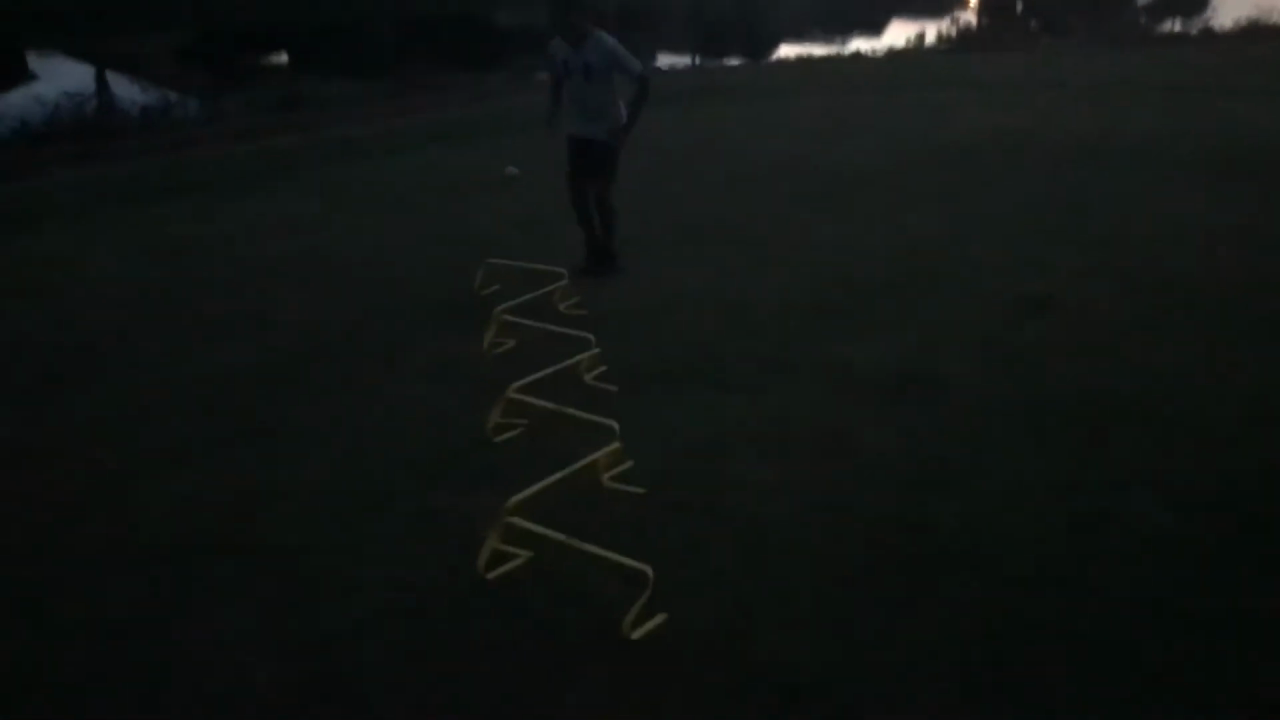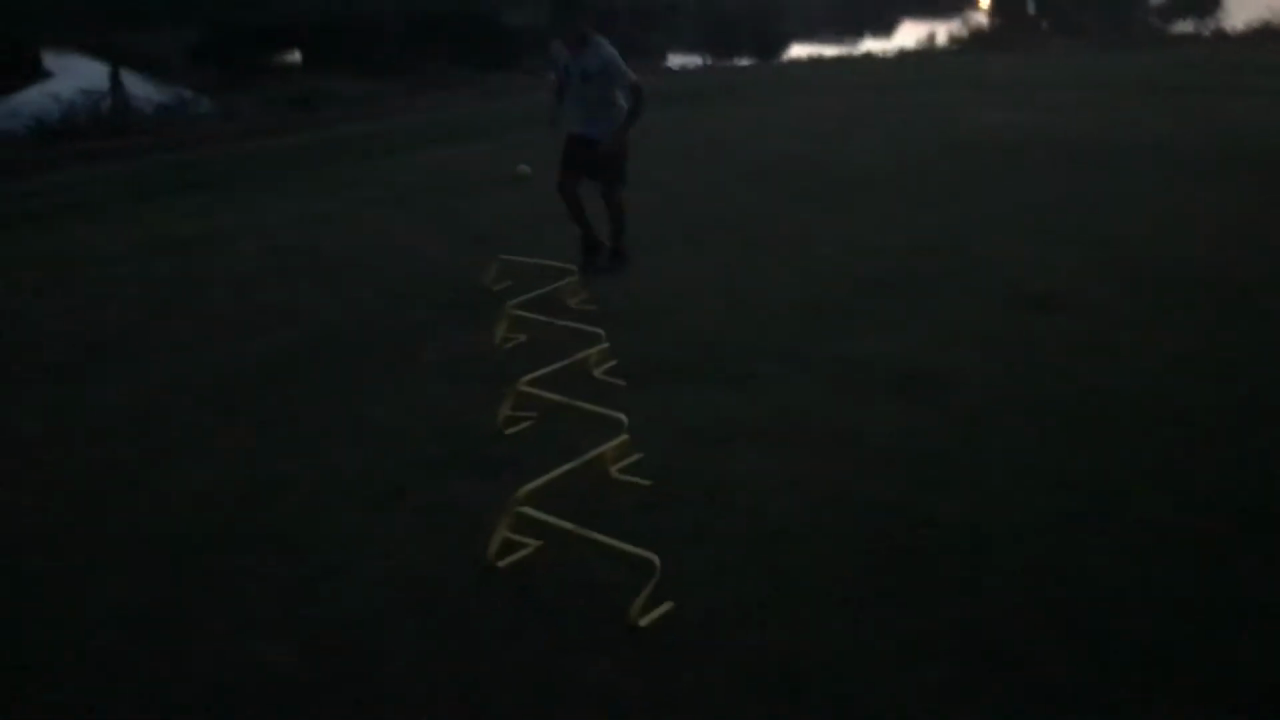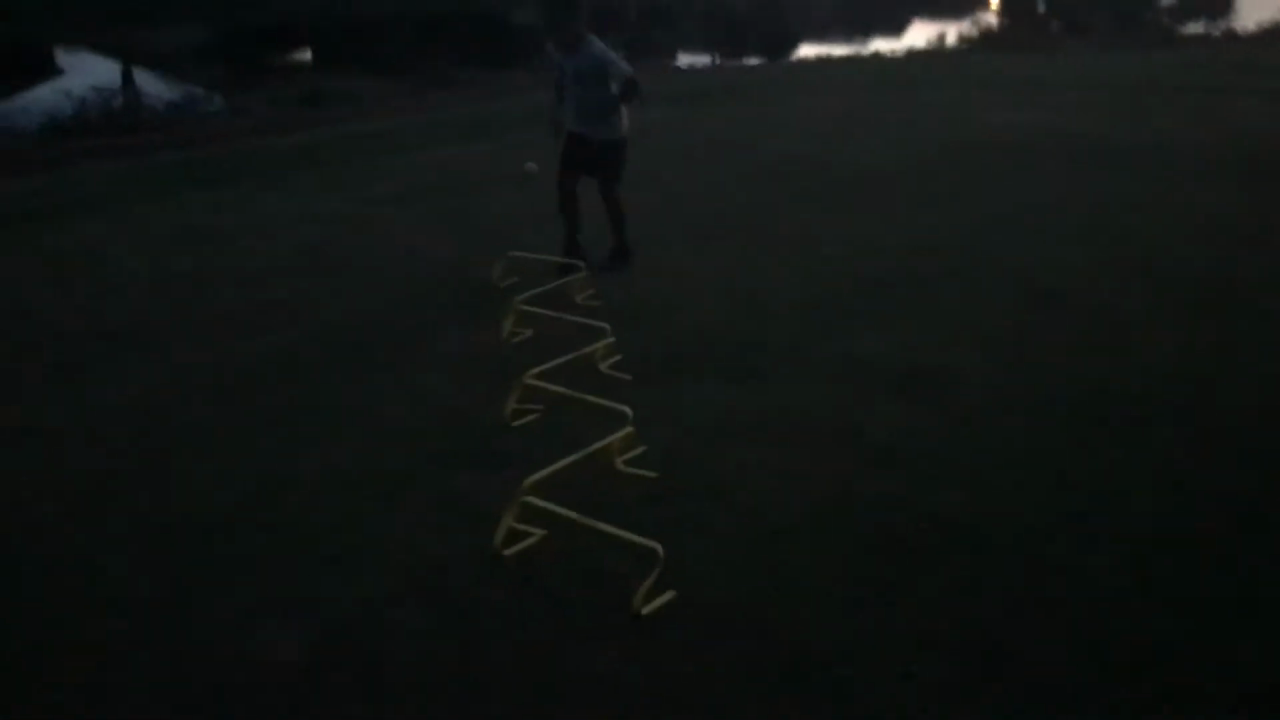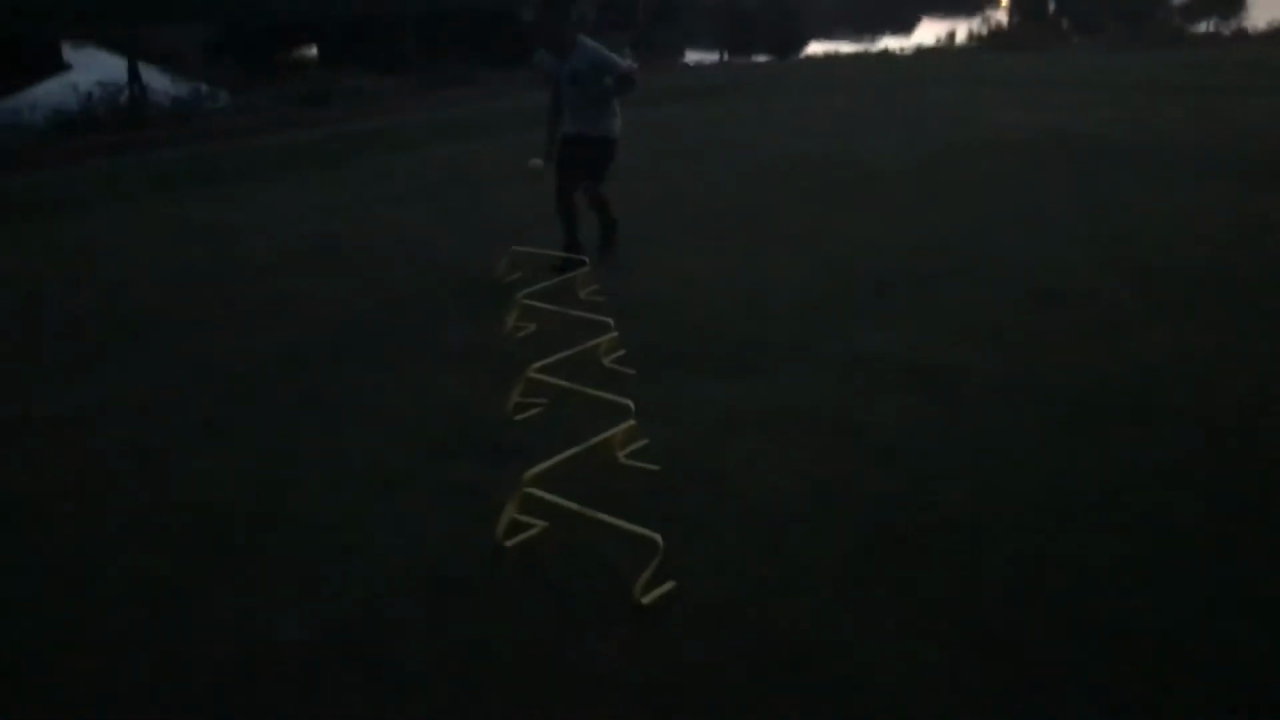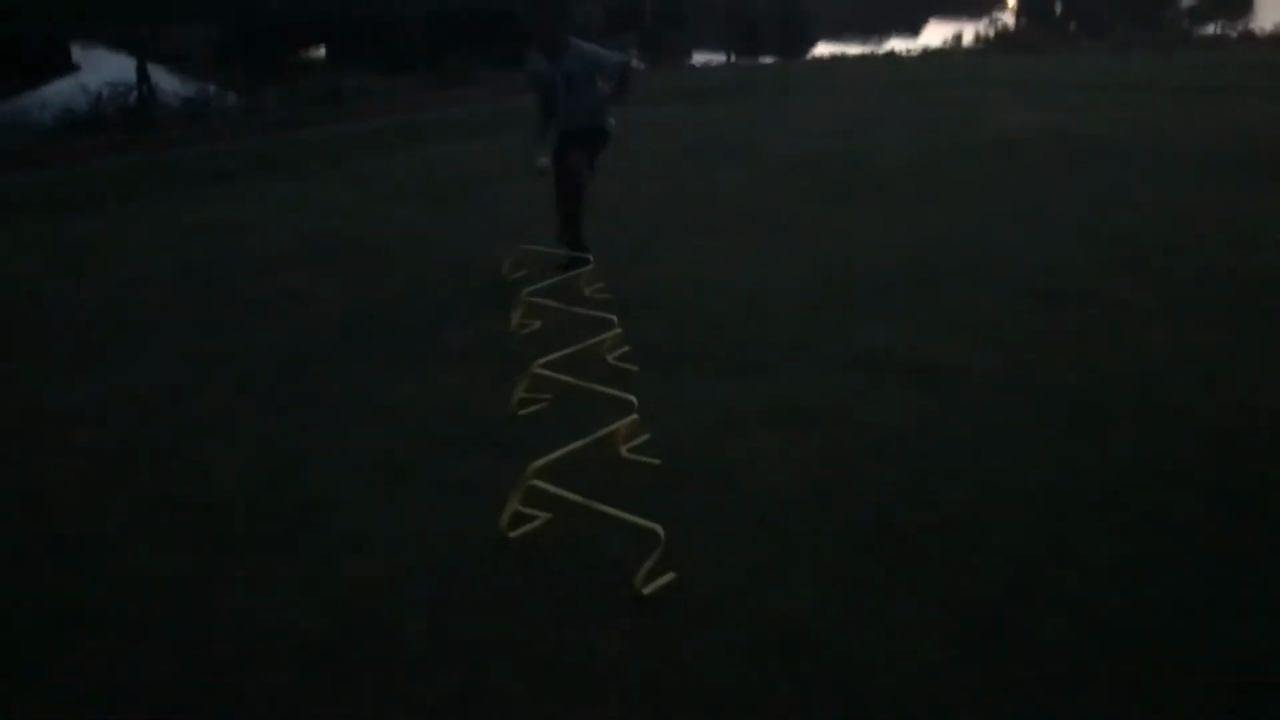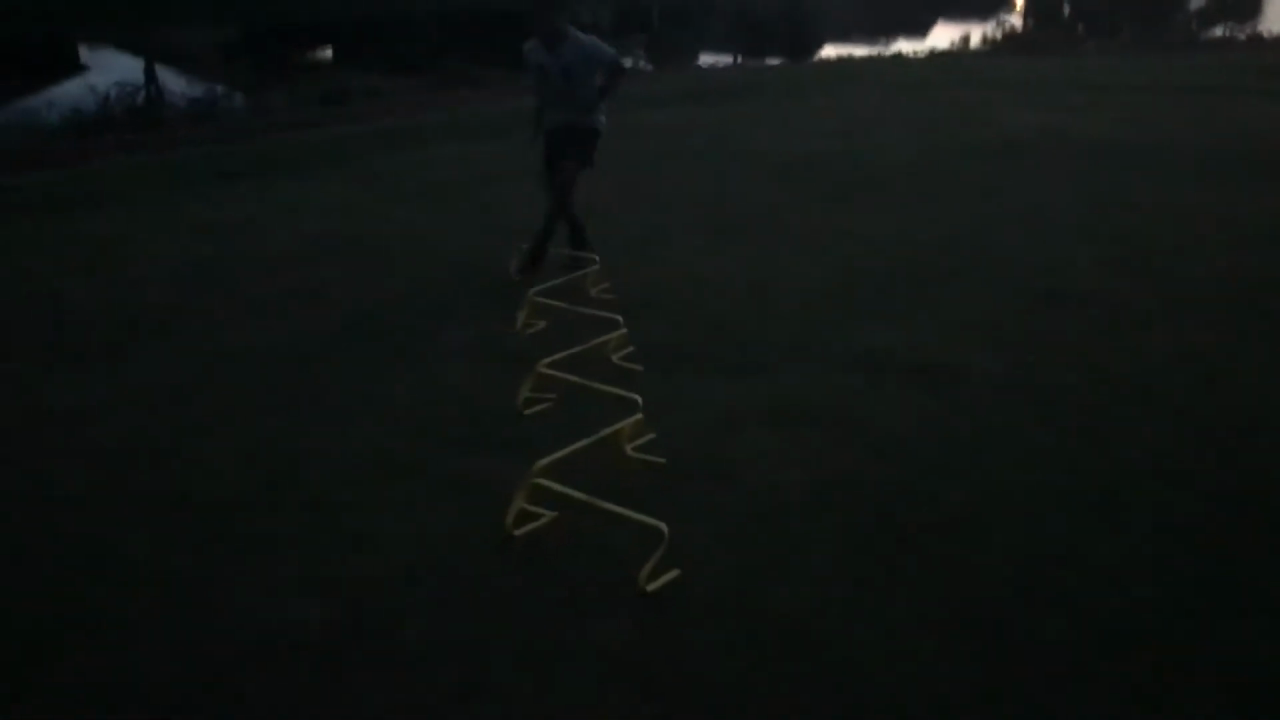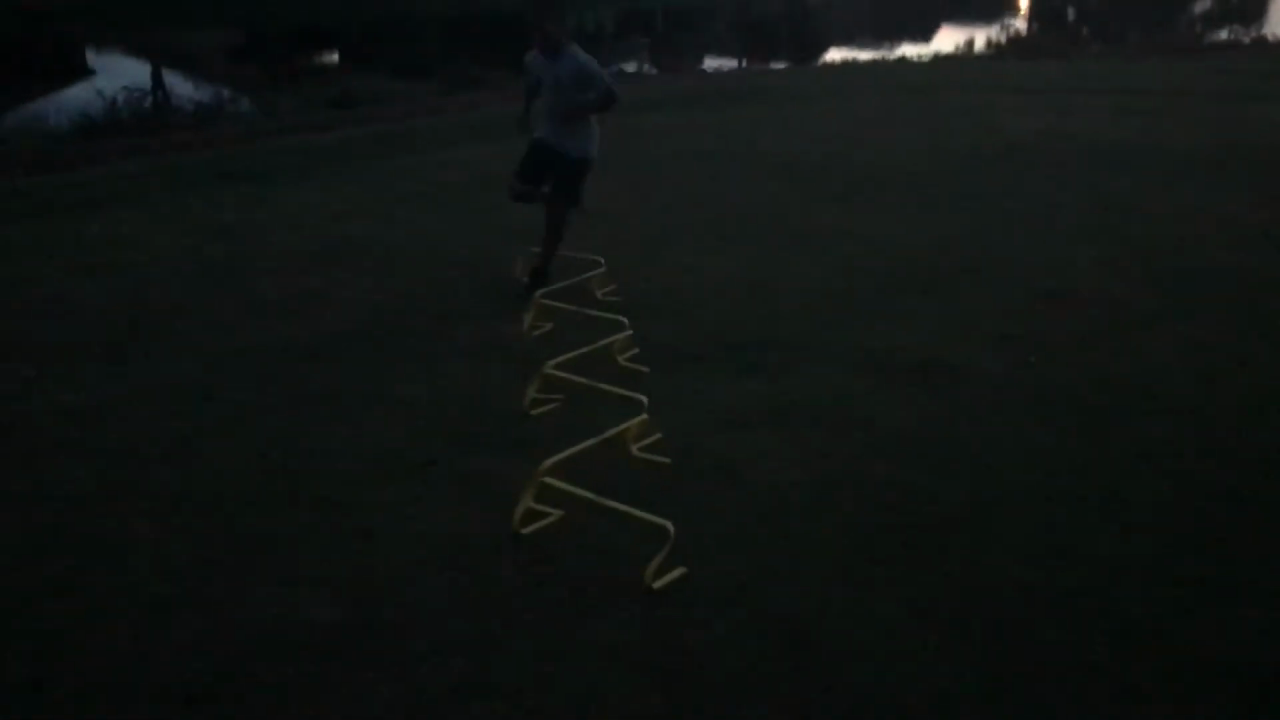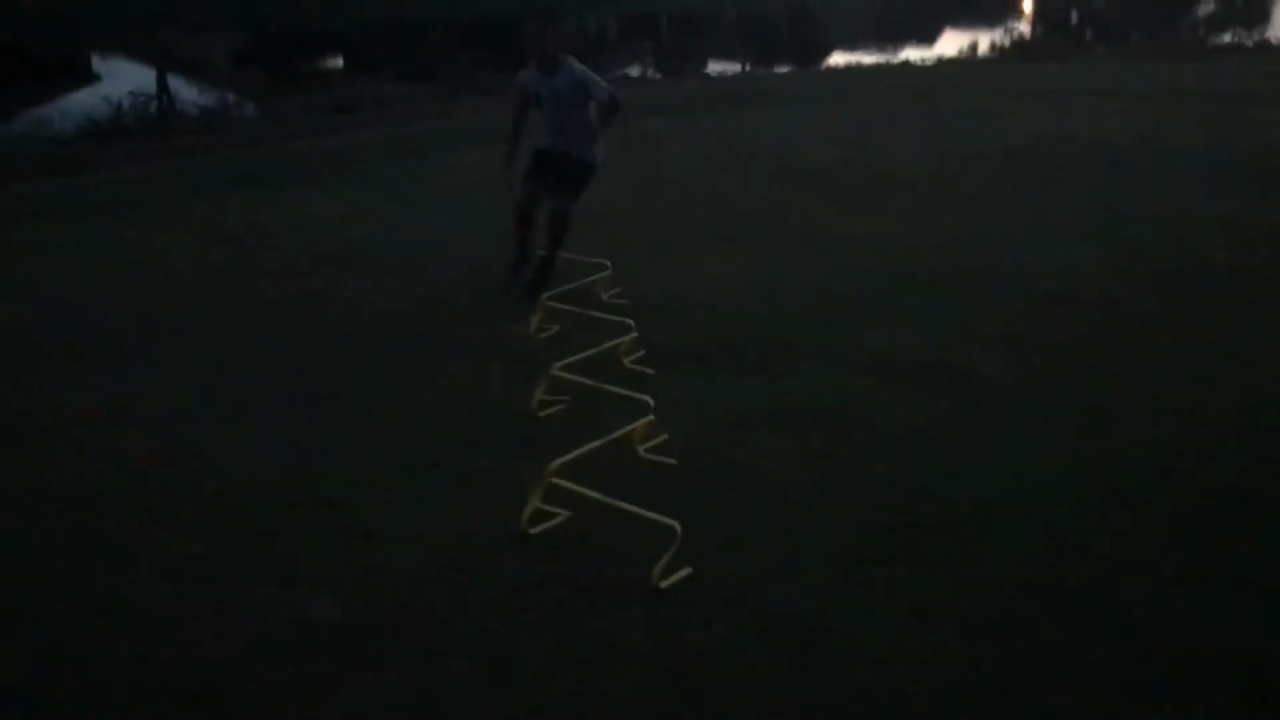
dt=0.1s
person 1, frame 1
left shoulder: (606, 47)
right shoulder: (557, 47)
left elbow: (642, 82)
left wrist: (627, 126)
right wrist: (554, 111)
left hip: (605, 131)
right hip: (576, 130)
left knee: (600, 191)
right knee: (576, 190)
left ankle: (608, 252)
right ankle: (595, 247)
person 1, frame 2
left shoulder: (605, 56)
right shoulder: (560, 49)
left elbow: (637, 96)
left wrist: (619, 136)
right wrist: (557, 107)
left hip: (610, 135)
right hip: (578, 131)
left knee: (610, 193)
right knee: (565, 185)
left ankle: (619, 251)
right ankle: (591, 242)
person 1, frame 3
left shoulder: (597, 53)
right shoulder: (556, 50)
left elbow: (631, 87)
left wrist: (603, 110)
right wrist: (558, 114)
left hip: (607, 131)
right hip: (577, 128)
left knee: (608, 190)
right knee: (565, 185)
left ankle: (621, 248)
right ankle: (572, 246)
person 1, frame 4
left shoulder: (591, 54)
right shoulder: (547, 58)
left elbow: (628, 79)
left wrist: (600, 98)
right wrist: (551, 138)
left hip: (601, 129)
right hip: (571, 130)
left knee: (590, 188)
right knee: (562, 189)
left ankle: (608, 224)
right ankle: (573, 250)
person 1, frame 5
left shoulder: (585, 54)
right shoulder: (536, 63)
left elbow: (623, 67)
left wrist: (606, 103)
right wrist: (543, 137)
left hip: (595, 124)
right hip: (565, 127)
left knee: (574, 165)
right knee: (562, 188)
left ankle: (572, 224)
right ankle: (577, 249)
person 1, frame 6
left shoulder: (586, 46)
right shoulder: (531, 50)
left elbow: (617, 70)
left wrist: (594, 100)
right wrist: (541, 110)
left hip: (585, 123)
right hip: (556, 123)
left knee: (563, 177)
right knee: (557, 183)
left ankle: (539, 248)
right ankle: (578, 237)
person 1, frame 7
left shoulder: (579, 62)
right shoulder: (532, 60)
left elbow: (610, 98)
left wrist: (577, 111)
right wrist: (527, 113)
left hip: (577, 145)
right hip: (546, 138)
left knee: (557, 211)
right knee: (517, 190)
left ankle: (542, 270)
right ankle: (550, 200)
person 1, frame 8
left shoulder: (577, 75)
right shoulder: (526, 77)
left elbow: (613, 103)
right elbow: (521, 109)
left wrist: (595, 132)
right wrist: (512, 146)
left hip: (580, 152)
right hip: (549, 148)
left knee: (560, 208)
right knee: (524, 203)
left ankle: (546, 266)
right ankle: (521, 259)
